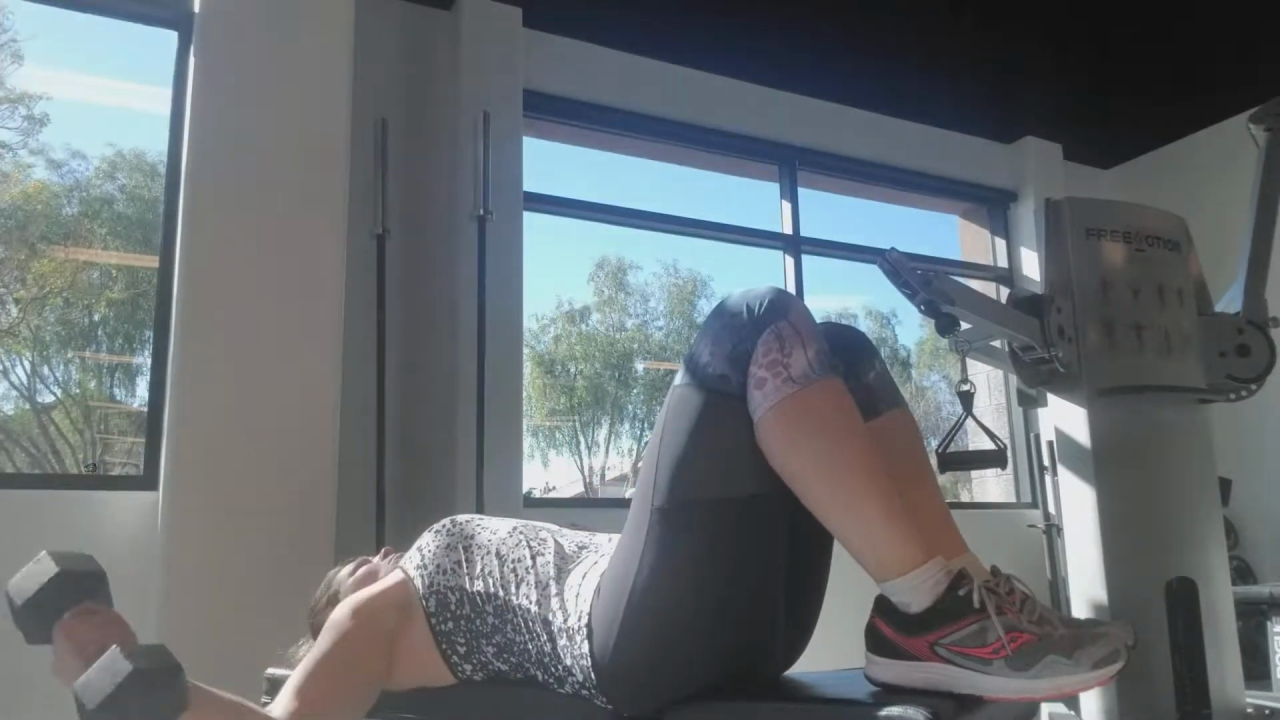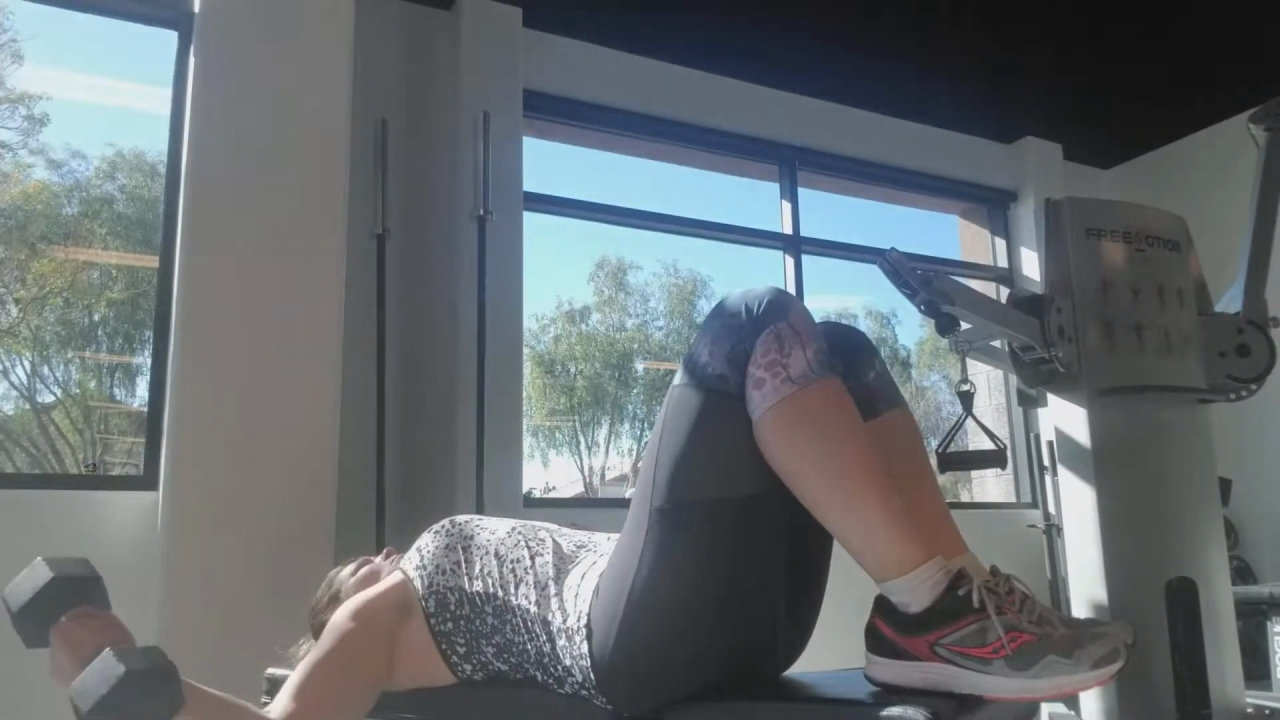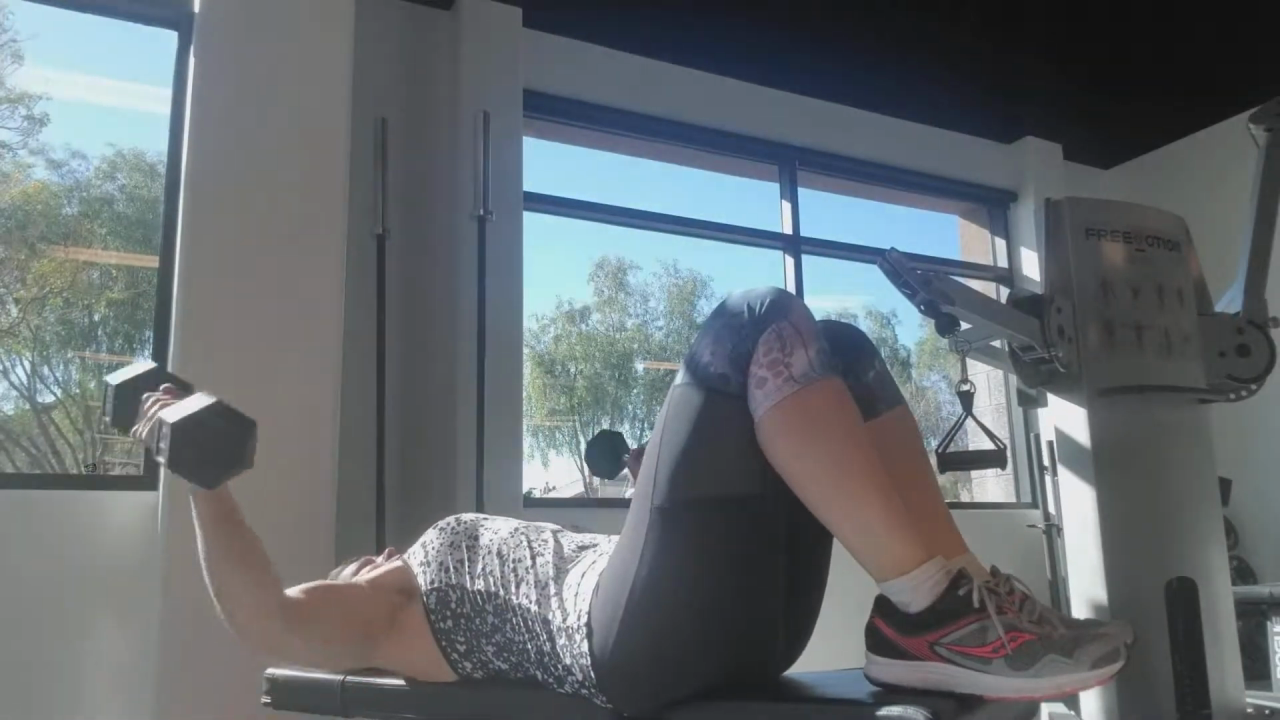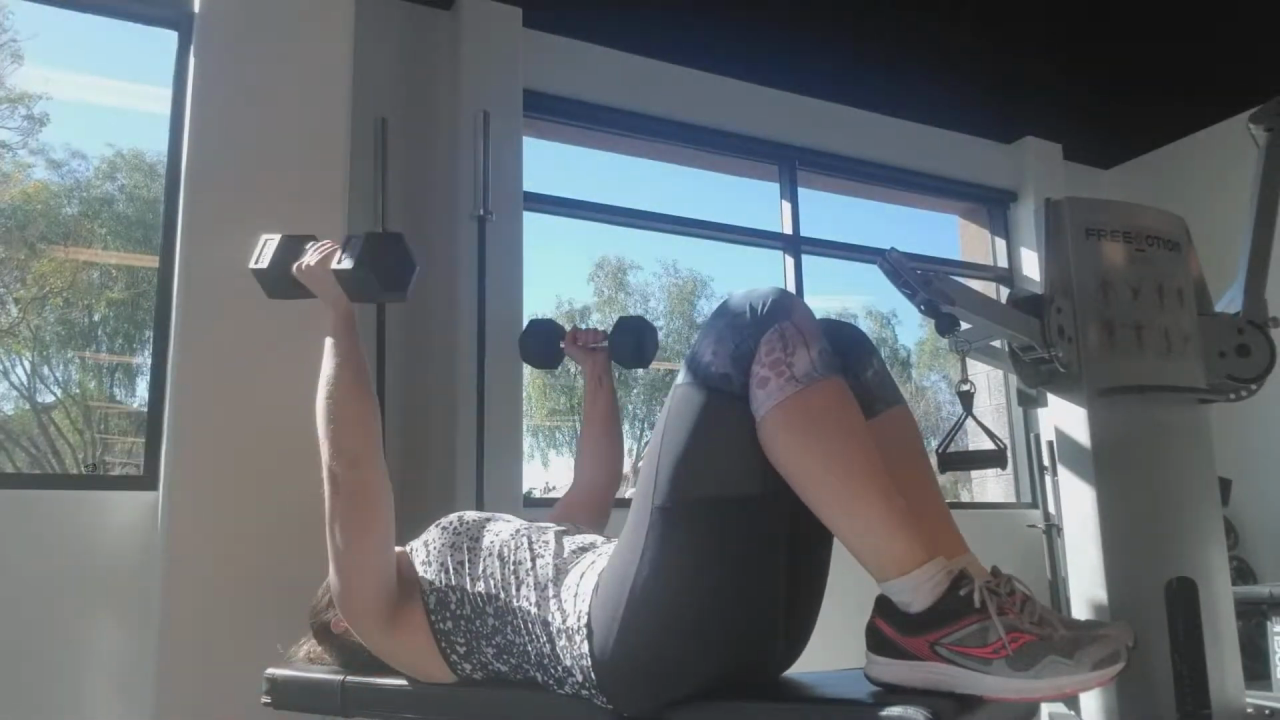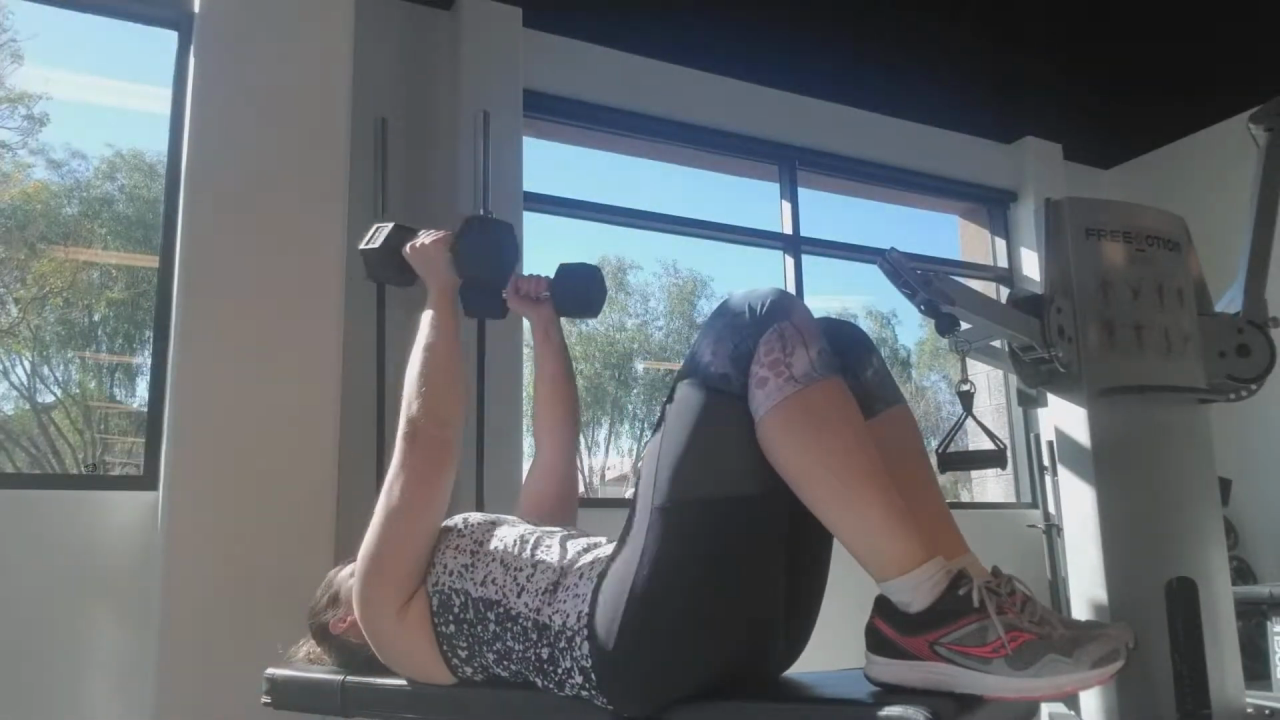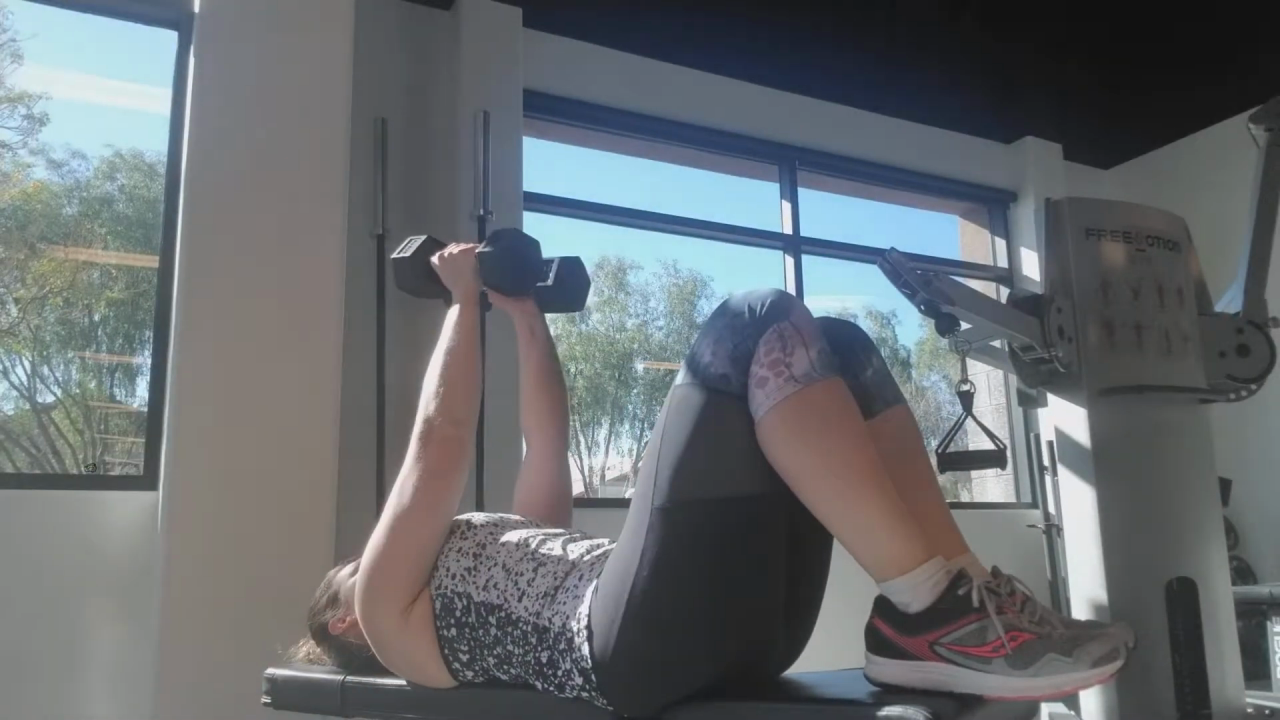
dt=0.3s
person 1, frame 1
left shoulder: (456, 556)
right shoulder: (377, 625)
left hip: (732, 622)
left knee: (835, 351)
right knee: (757, 327)
left ankle: (947, 600)
right ankle: (927, 619)
person 1, frame 2
left shoulder: (445, 566)
right shoulder: (376, 622)
left hip: (729, 617)
left knee: (838, 351)
right knee: (756, 327)
left ankle: (949, 598)
right ankle: (930, 618)
person 1, frame 3
left shoulder: (459, 561)
right shoulder: (377, 616)
right elbow: (261, 611)
left wrist: (640, 471)
right wrist: (198, 469)
left hip: (731, 626)
right hip: (637, 637)
left knee: (834, 350)
right knee: (759, 325)
left ankle: (951, 595)
right ankle: (931, 620)
person 1, frame 4
left shoulder: (487, 557)
right shoulder: (384, 610)
left elbow: (598, 482)
right elbow: (351, 476)
left wrist: (596, 375)
right wrist: (338, 319)
left hip: (734, 619)
right hip: (635, 635)
left knee: (837, 349)
right knee: (758, 327)
left ankle: (947, 598)
right ankle: (929, 616)
person 1, frame 5
left shoulder: (507, 549)
right shoulder: (392, 611)
left elbow: (558, 445)
right elbow: (424, 441)
left wrist: (544, 323)
right wrist: (441, 297)
left hip: (735, 620)
right hip: (641, 641)
left knee: (836, 347)
right knee: (757, 328)
left ankle: (957, 591)
right ankle: (932, 614)
person 1, frame 6
left shoulder: (499, 547)
right shoulder: (393, 609)
left elbow: (547, 443)
right elbow: (440, 439)
left wrist: (524, 316)
right wrist: (464, 301)
left hip: (741, 618)
right hip: (642, 640)
left knee: (838, 349)
right knee: (759, 327)
left ankle: (958, 589)
right ankle: (929, 613)
